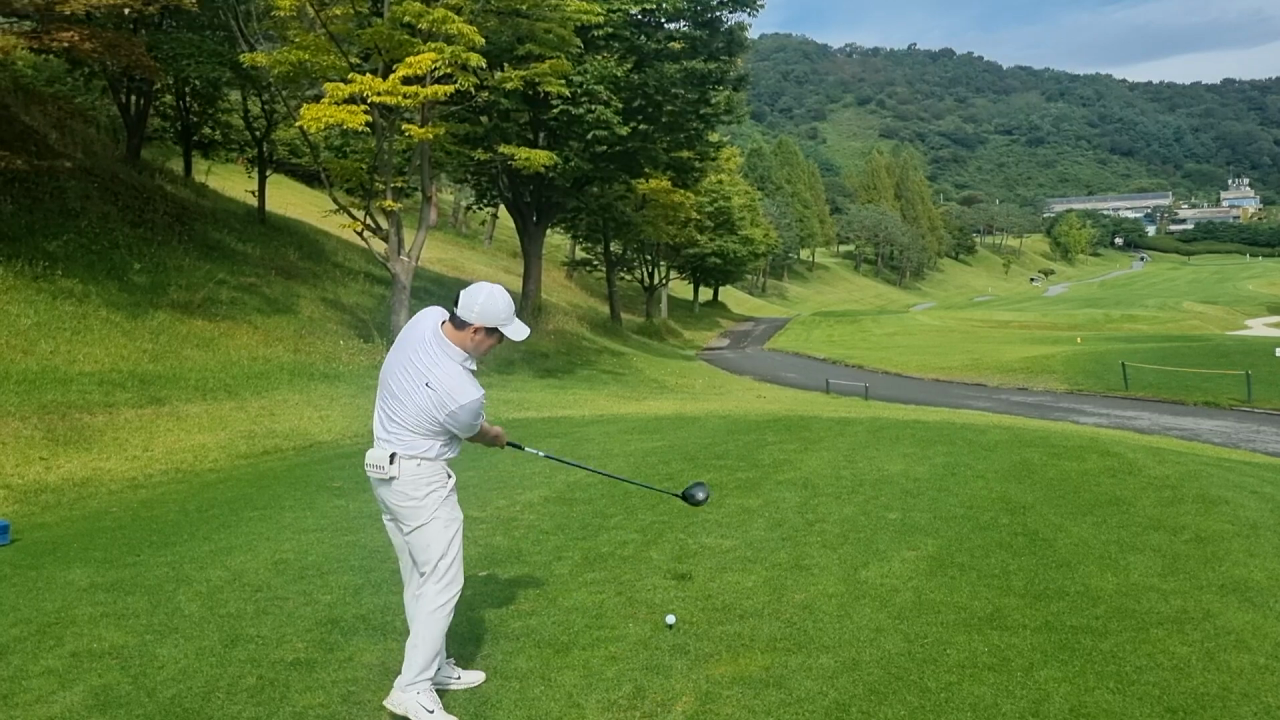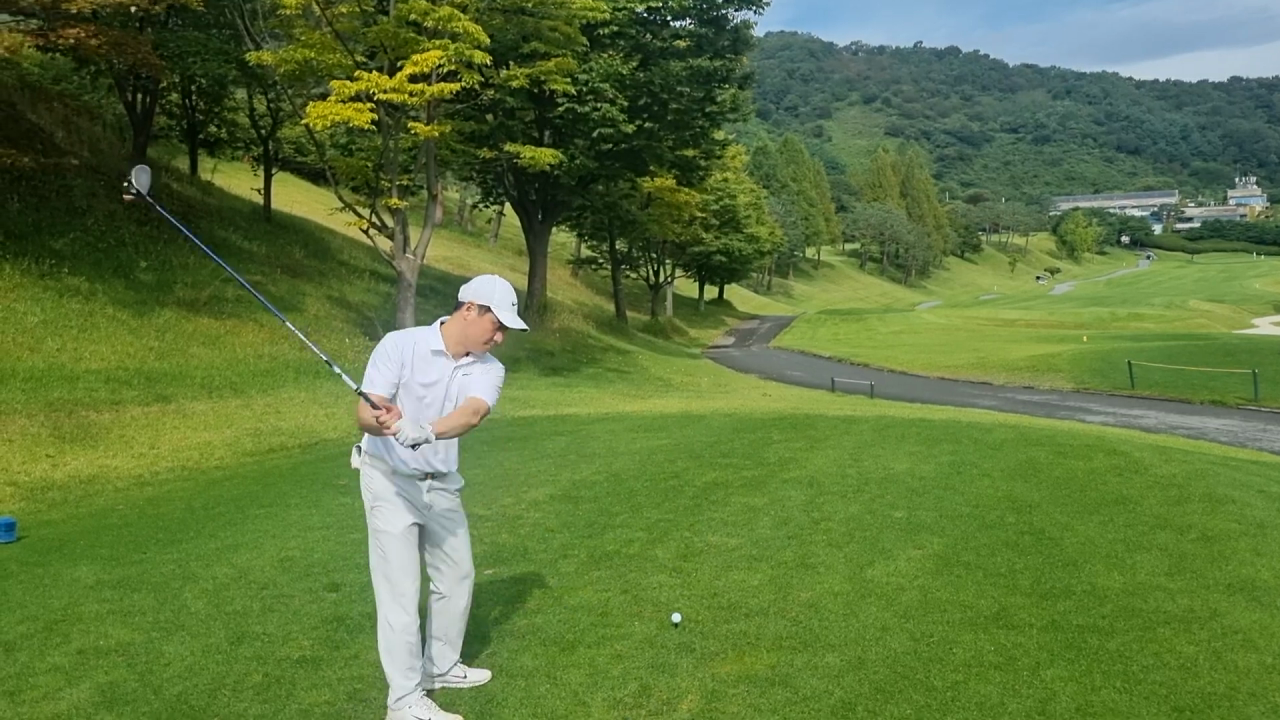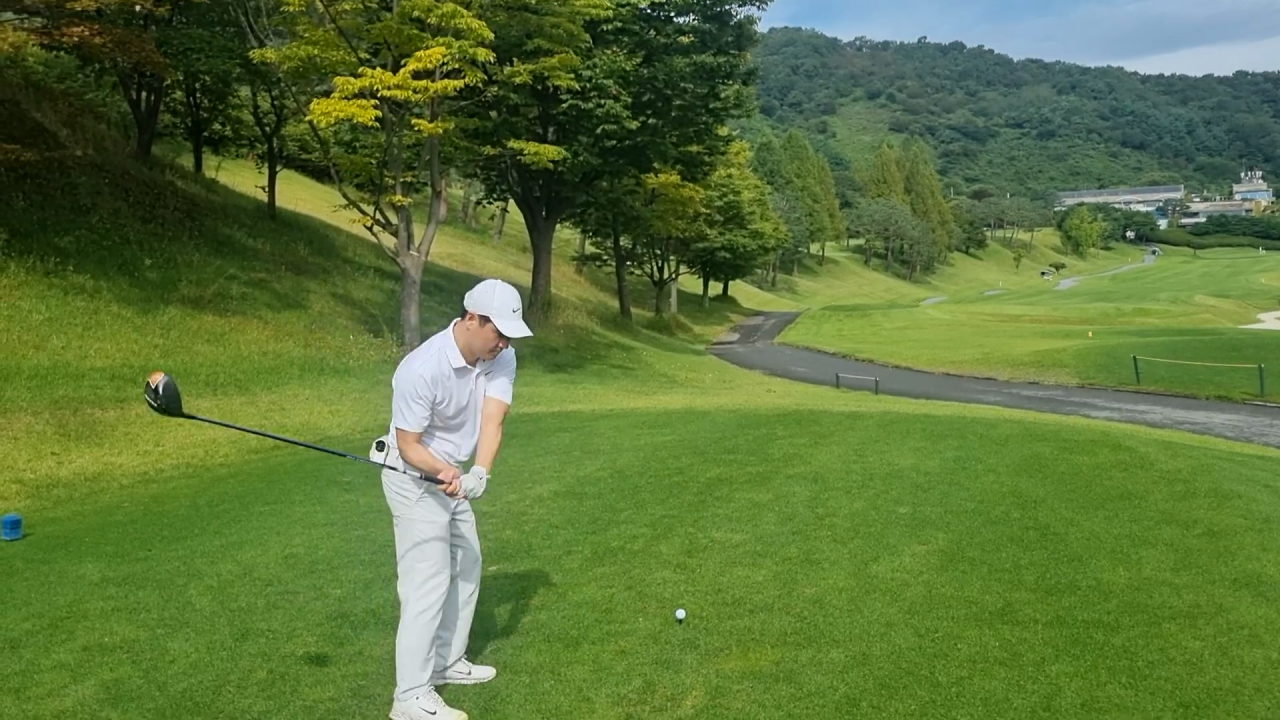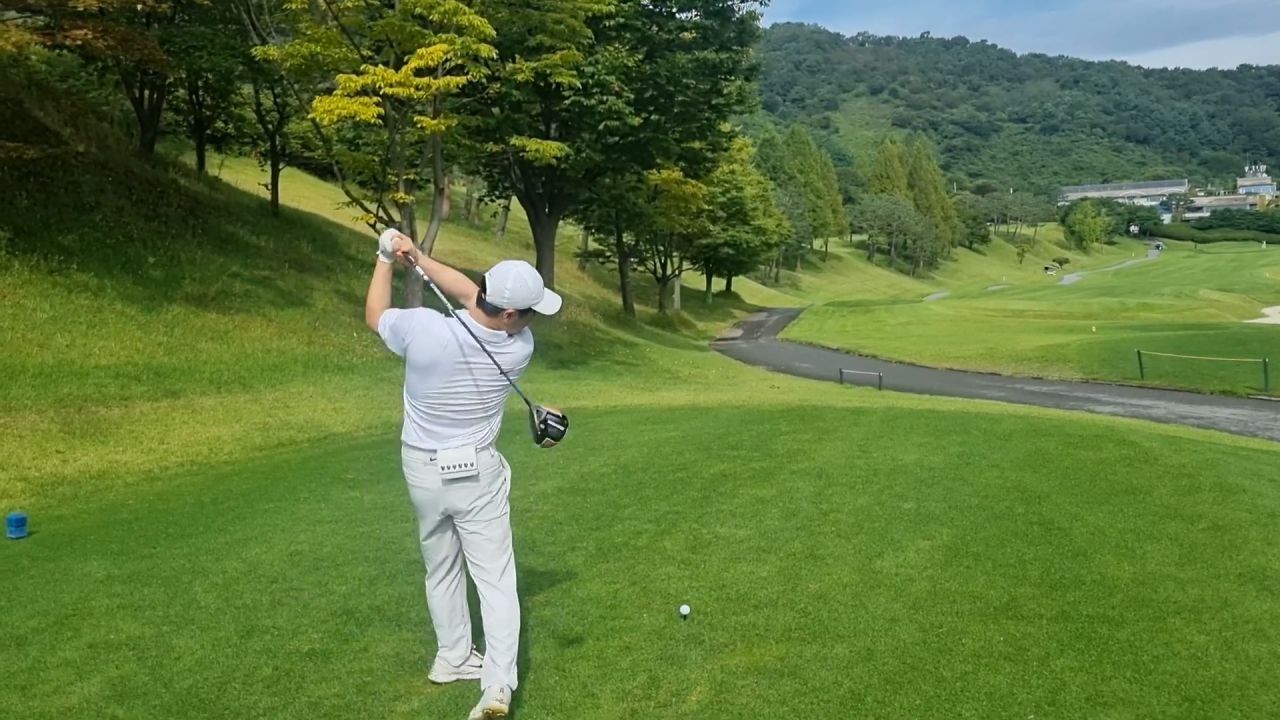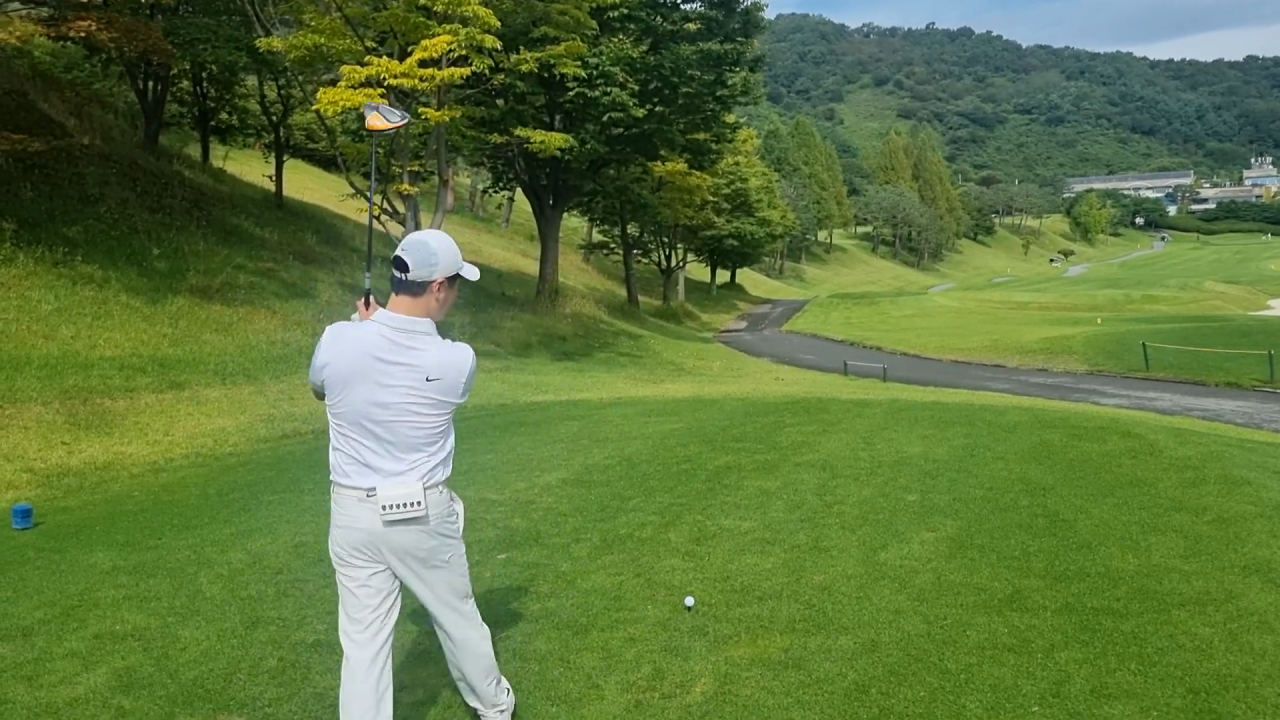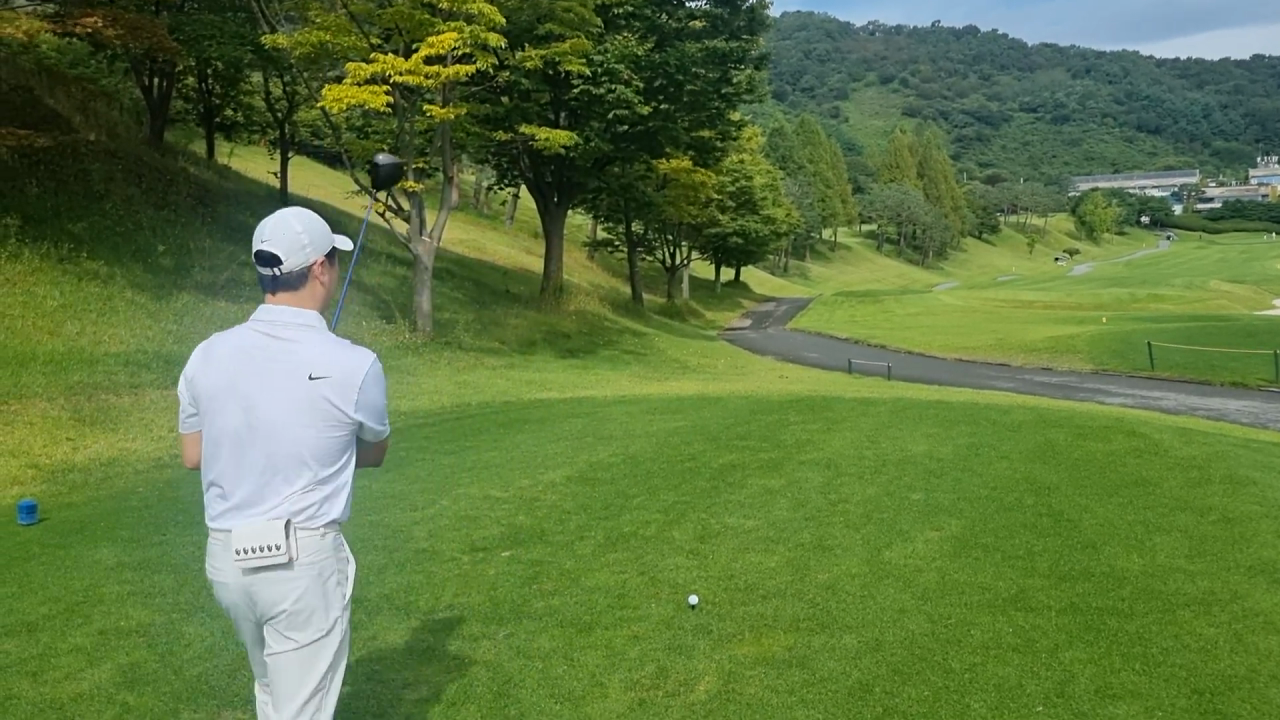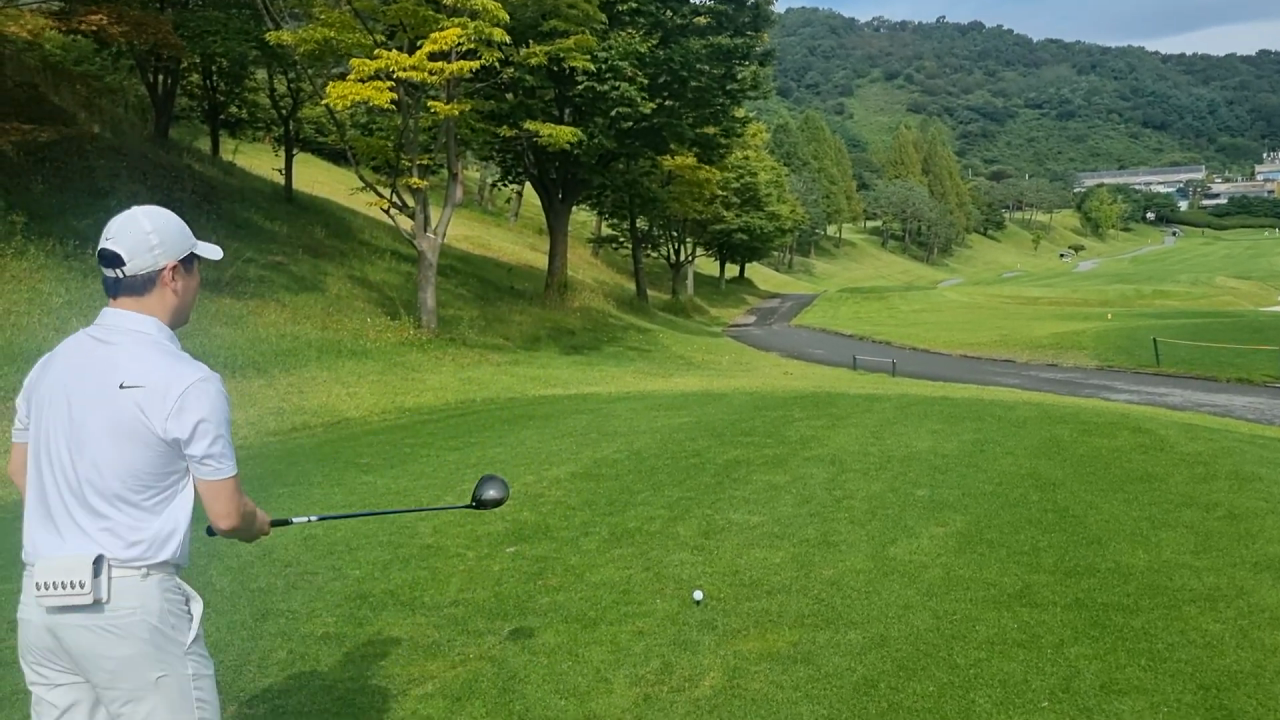
dt=0.7s
person 1, frame 1
left shoulder: (428, 318)
right shoulder: (463, 396)
right elbow: (474, 434)
left wrist: (483, 425)
right wrist: (495, 436)
left hip: (390, 470)
right hip: (420, 480)
left knee: (422, 579)
right knee: (442, 583)
left ankle: (433, 667)
person 1, frame 2
left shoulder: (489, 368)
right shoulder: (398, 344)
left elbow: (471, 415)
right elbow: (364, 414)
left wrist: (426, 433)
right wrist: (380, 421)
left hip: (439, 486)
right hip: (389, 483)
left knee: (456, 580)
right knee: (400, 594)
left ankle: (439, 666)
person 1, frame 3
left shoulder: (502, 357)
right shoulder: (422, 370)
left elbow: (493, 418)
right elbow: (407, 446)
left wrist: (478, 470)
right wrist: (446, 473)
left hip: (452, 478)
right hip: (415, 479)
left knee: (464, 570)
right knee: (426, 583)
left ankle: (443, 662)
person 1, frame 4
left shoulder: (423, 329)
right shoulder: (518, 349)
left elbow: (375, 316)
right elbow: (472, 294)
left wrist: (387, 257)
right wrist: (418, 256)
left hip: (422, 470)
right hip: (477, 473)
left knee: (442, 566)
right knee: (496, 576)
left ankle: (452, 656)
person 1, frame 5
left shoulder: (336, 342)
right shoulder: (457, 360)
right wrist: (379, 323)
left hip: (352, 514)
right hip: (422, 514)
left knee: (363, 642)
right knee: (458, 619)
person 1, frame 6
left shoulder: (209, 356)
right shoulder: (354, 365)
left elbow: (193, 456)
right elbow: (373, 454)
left hip: (226, 558)
right hip: (304, 560)
person 1, frame 7
left shoulder: (51, 365)
right shoulder: (188, 382)
left elbow: (22, 476)
right elbow: (226, 517)
right wrist: (256, 522)
left hip: (42, 603)
right hip: (132, 603)
